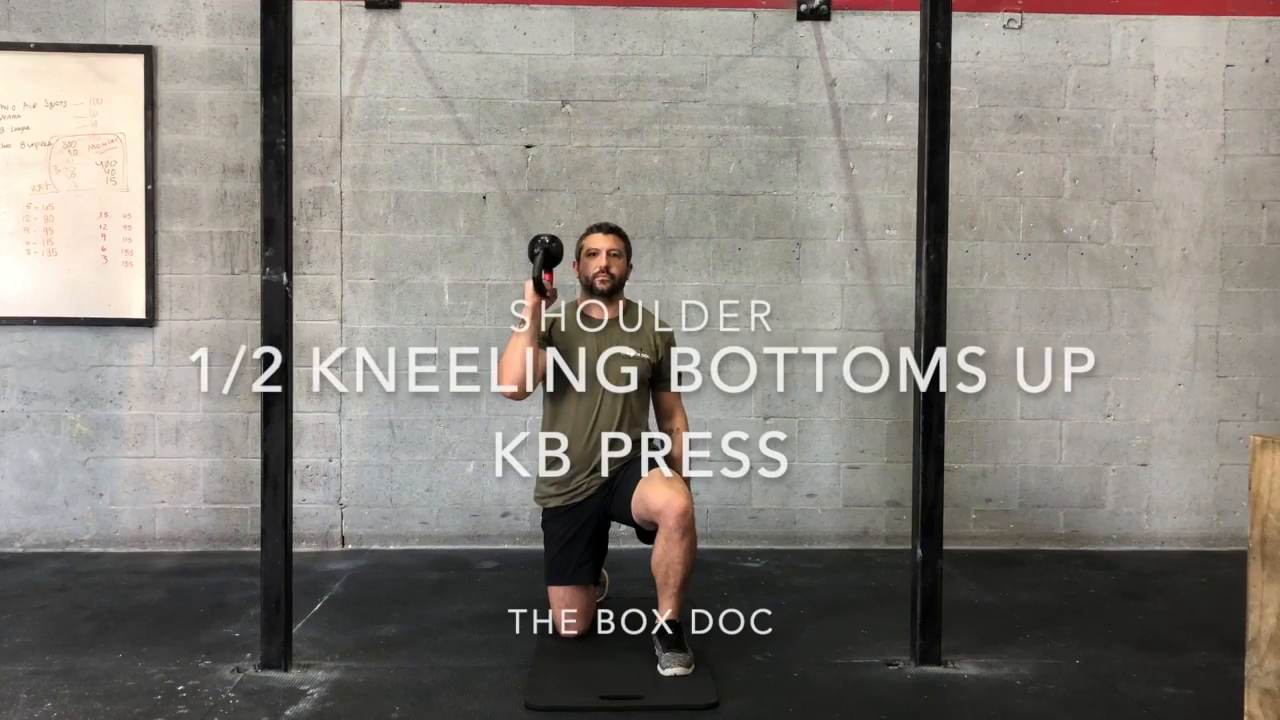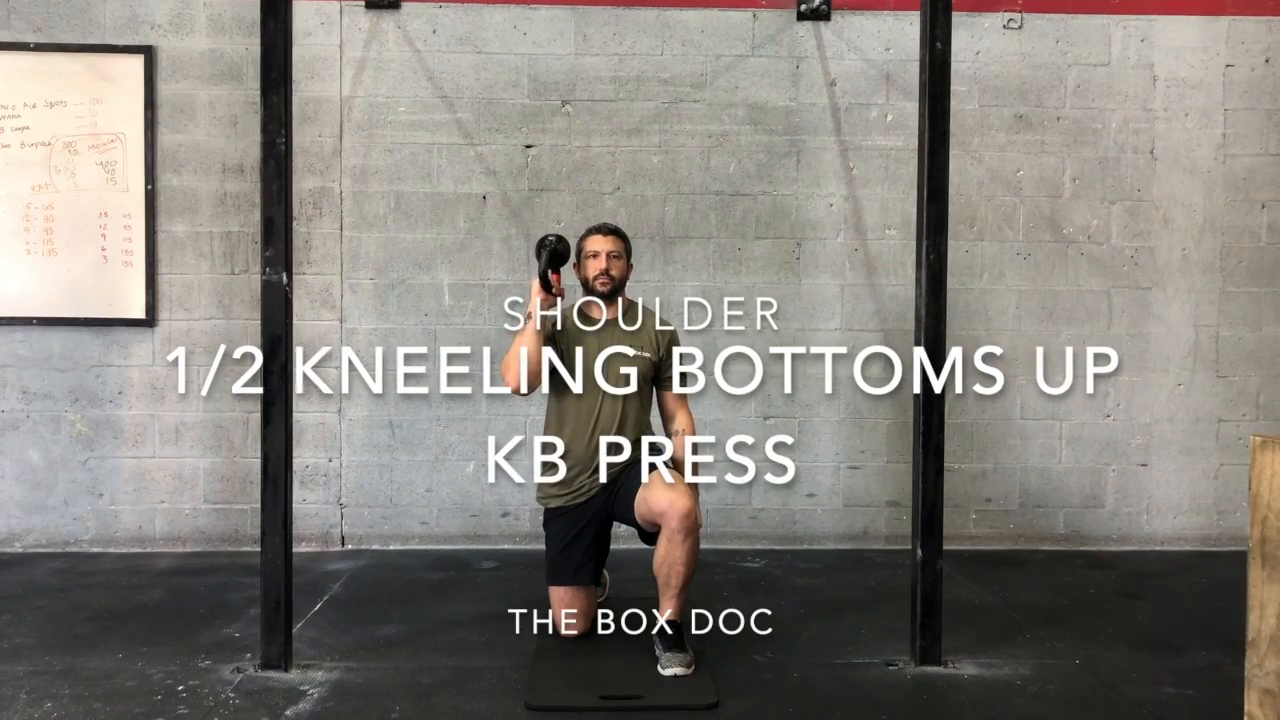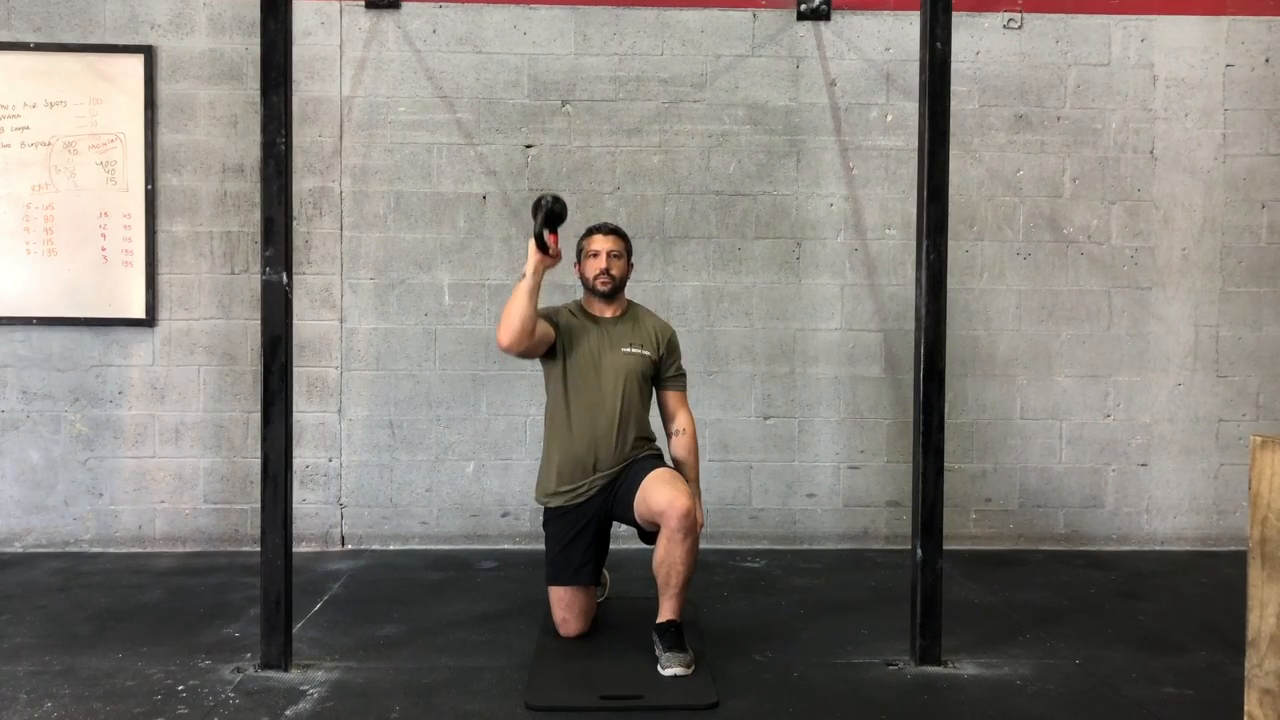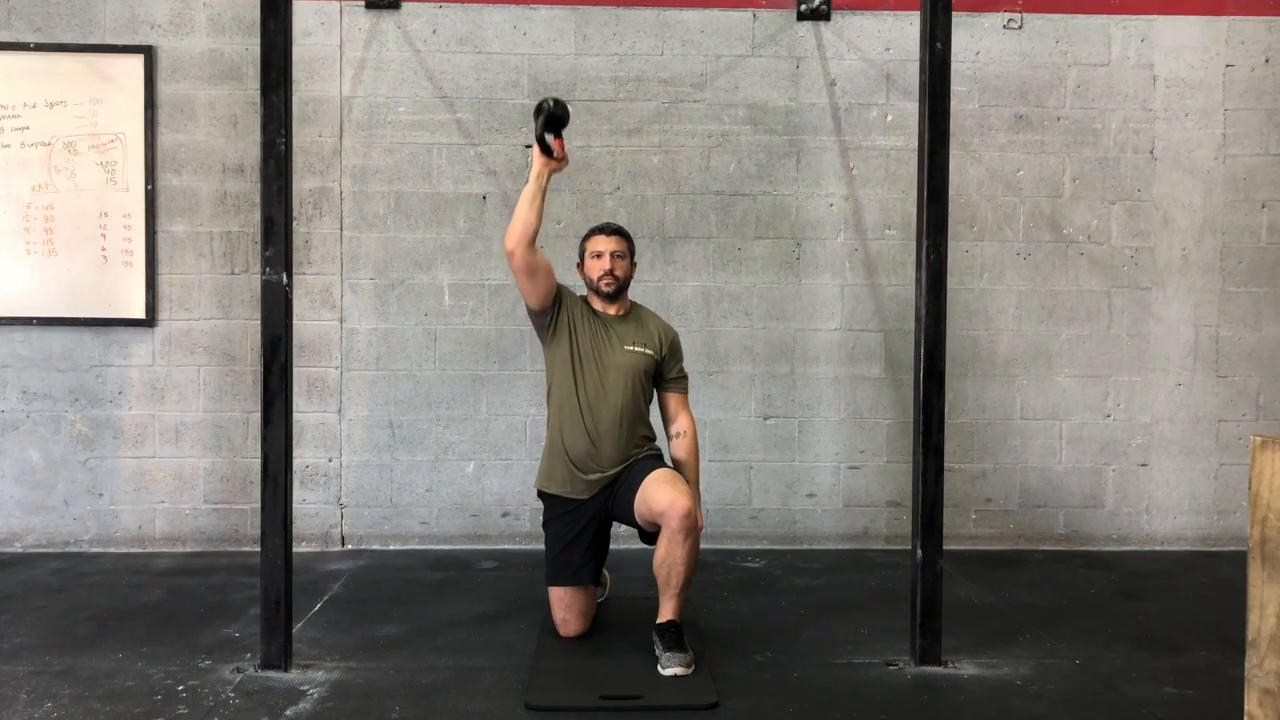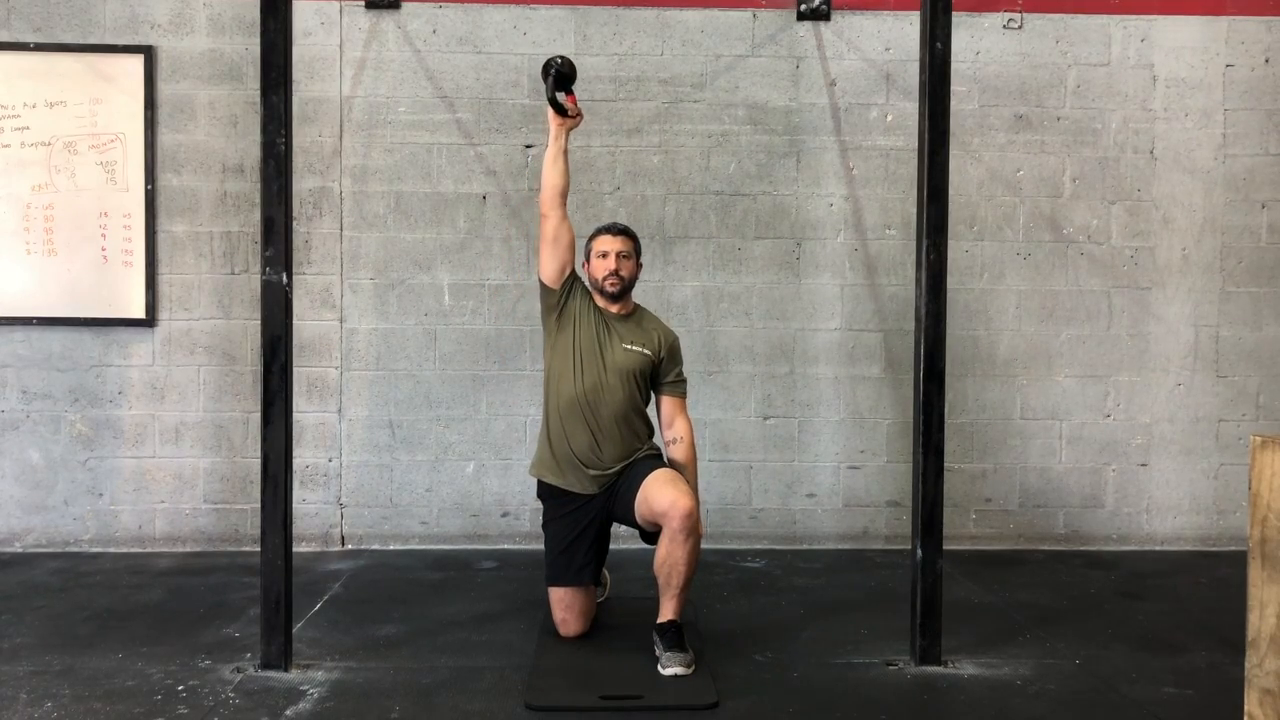
dt=1s
person 1, frame 1
left shoulder: (655, 332)
right shoulder: (553, 325)
left elbow: (672, 416)
right elbow: (513, 387)
left wrist: (681, 483)
right wrist: (532, 310)
left hip: (630, 467)
right hip: (566, 485)
left knee: (678, 507)
right knee: (571, 627)
left ankle: (667, 627)
right ankle: (592, 579)
person 1, frame 2
left shoulder: (656, 331)
right shoulder: (555, 325)
left elbow: (677, 415)
right elbow: (516, 382)
left wrist: (689, 486)
right wrist: (537, 308)
left hip: (632, 469)
right hip: (569, 486)
left knee: (681, 510)
right knee: (571, 627)
left ankle: (668, 627)
right ankle: (593, 580)
person 1, frame 3
left shoulder: (656, 331)
right shoulder: (558, 321)
left elbow: (678, 417)
right elbow: (510, 340)
left wrist: (692, 488)
right wrist: (535, 267)
left hip: (634, 467)
right hip: (569, 485)
left knee: (680, 509)
right knee: (571, 627)
left ankle: (668, 627)
right ankle: (594, 580)
person 1, frame 4
left shoulder: (659, 334)
right shoulder: (559, 315)
left elbow: (679, 421)
right elbow: (516, 249)
left wrist: (694, 494)
right wrist: (541, 172)
left hip: (635, 469)
right hip: (569, 485)
left knee: (680, 511)
right knee: (571, 627)
left ankle: (667, 627)
right ankle: (593, 578)
person 1, frame 5
left shoulder: (660, 337)
right shoulder: (564, 305)
left elbow: (675, 423)
right elbow: (551, 211)
left wrist: (694, 499)
right wrist: (559, 132)
left hip: (634, 469)
right hip: (567, 482)
left knee: (680, 512)
right knee: (571, 626)
left ankle: (668, 627)
right ankle: (593, 576)
